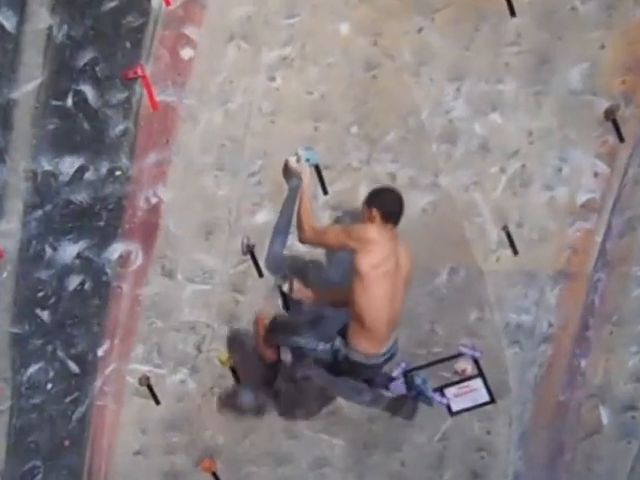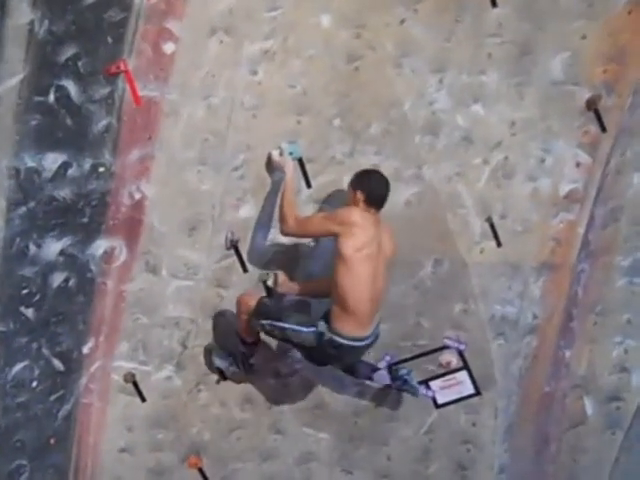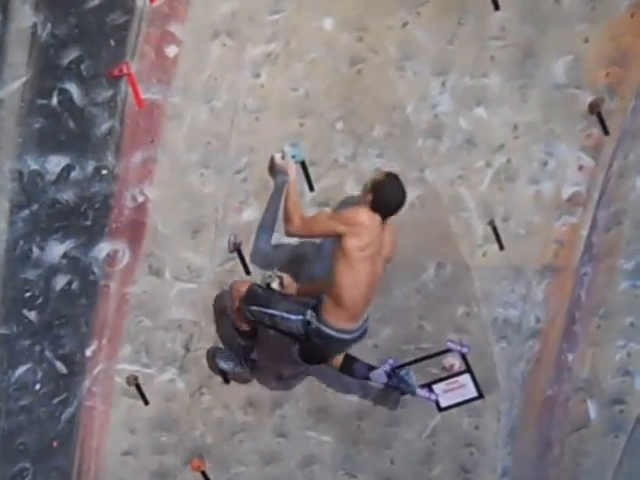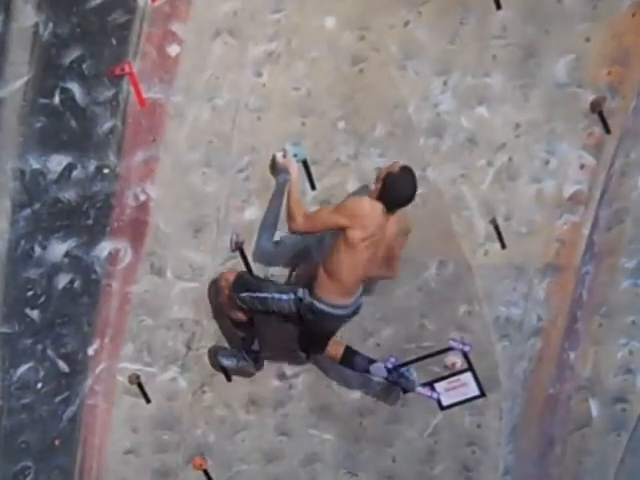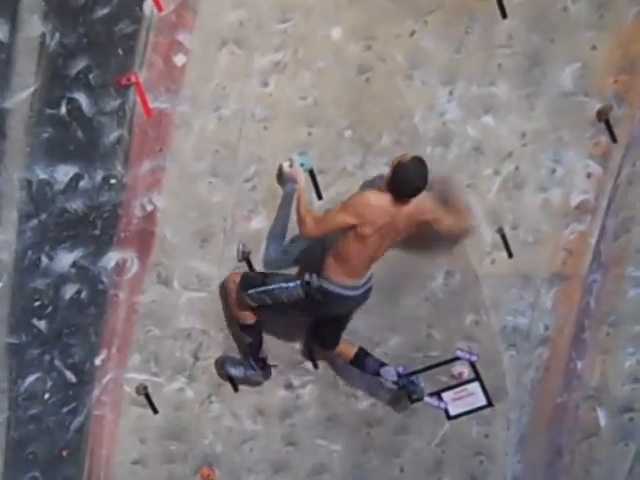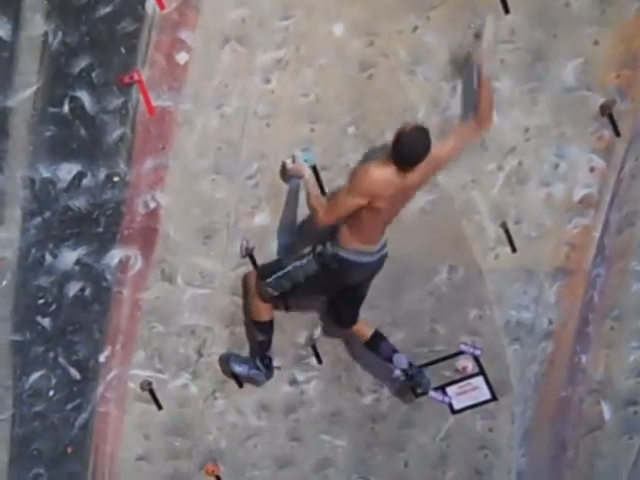
dt=0.2s
person 1, frame 1
left shoulder: (368, 236)
right shoulder: (401, 252)
left elbow: (308, 234)
left wrist: (304, 181)
right wrist: (311, 296)
left hip: (356, 359)
right hip: (383, 358)
left knee: (264, 322)
person 1, frame 2
left shoulder: (351, 219)
right shoulder: (386, 237)
left elbow: (290, 225)
right wrist: (294, 288)
left hip: (339, 342)
right hip: (367, 339)
left knee: (247, 302)
right knee: (315, 348)
left ankle: (243, 360)
person 1, frame 3
left shoulder: (358, 219)
right shoulder: (389, 238)
left elbow: (294, 226)
left wrist: (291, 176)
right wrist: (300, 288)
left hip: (328, 331)
right hip: (355, 329)
left knee: (240, 291)
right knee: (313, 353)
left ankle: (245, 359)
right ankle: (385, 376)
person 1, frame 4
left shoulder: (361, 209)
right shoulder: (401, 225)
left elbow: (298, 223)
right elbow: (390, 270)
left wrist: (292, 174)
left hip: (320, 307)
right hip: (349, 306)
left knee: (228, 282)
right knee: (315, 344)
right ankle: (389, 371)
person 1, frame 5
left shoulder: (369, 204)
right shoulder: (423, 208)
left elbow: (310, 228)
right elbow: (463, 223)
left wrist: (299, 182)
right wrist: (446, 189)
left hip: (327, 291)
right hip: (359, 290)
left knee: (235, 286)
right knee: (328, 343)
left ankle: (256, 364)
right ankle: (400, 379)
person 1, frame 6
left shoulder: (372, 177)
right shoulder: (429, 161)
left elbow: (324, 217)
right elbow: (482, 122)
left wrist: (305, 175)
right wrist: (482, 69)
left hip: (342, 261)
right hip: (373, 259)
left knee: (257, 285)
right knee: (348, 319)
left ankle: (260, 364)
right ankle: (408, 369)
